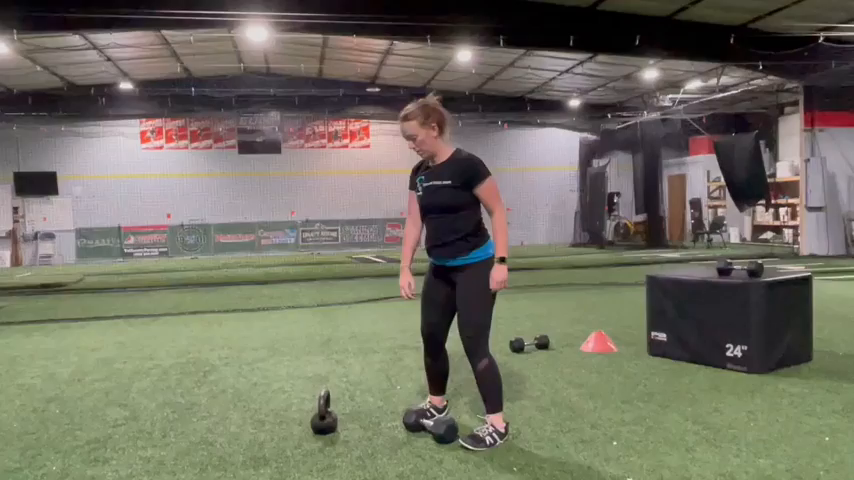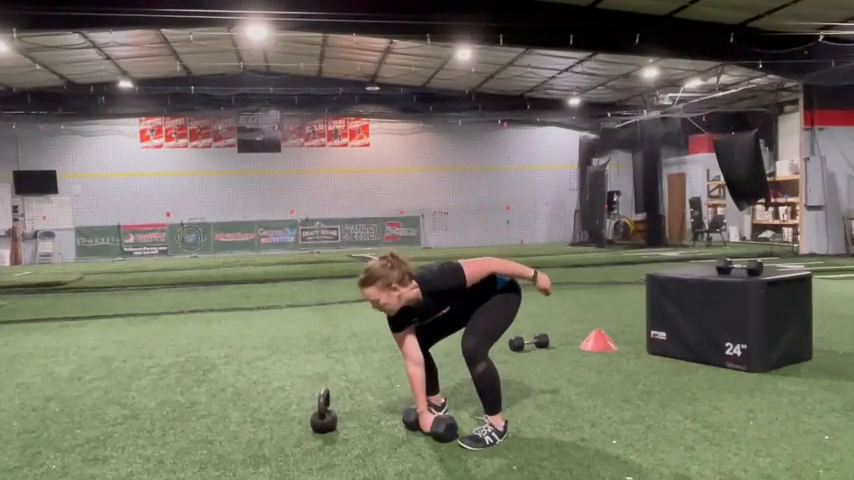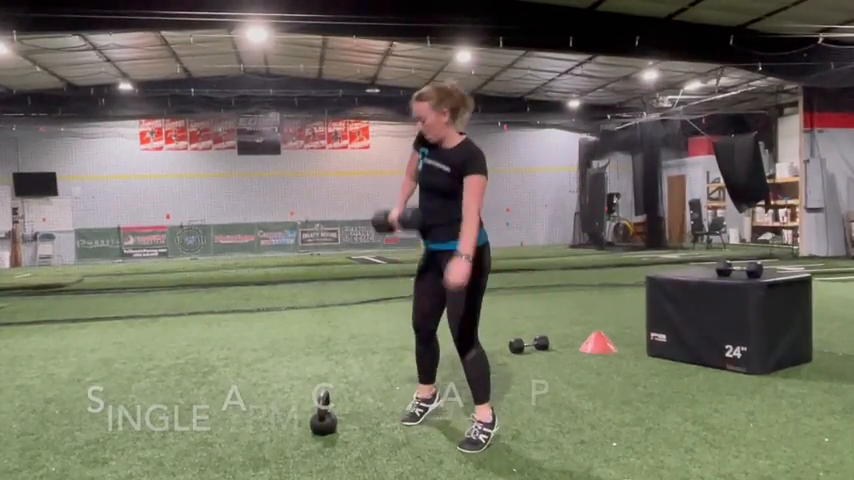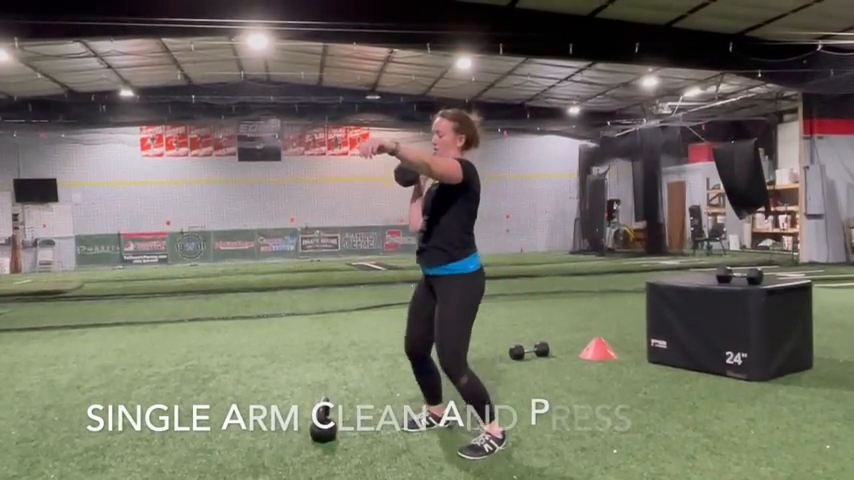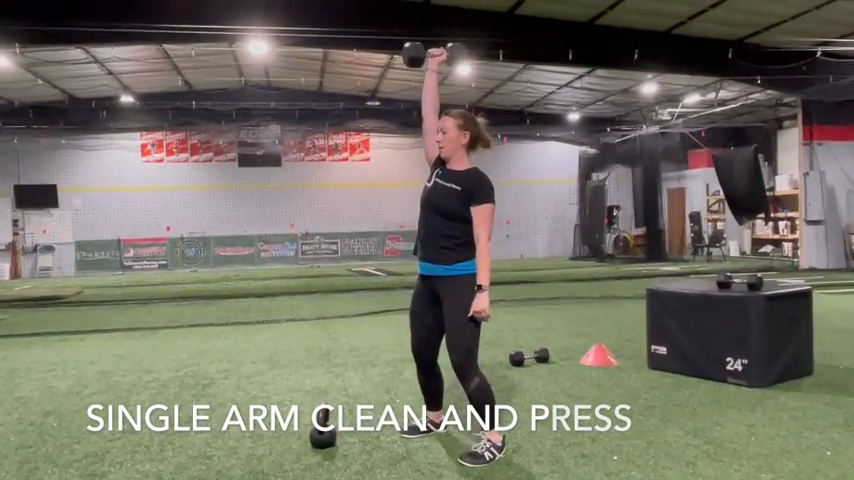
dt=1s
person 1, frame 1
left shoulder: (467, 165)
right shoulder: (419, 173)
left elbow: (498, 213)
right elbow: (414, 223)
left wrist: (501, 261)
right wrist: (405, 269)
left hip: (475, 267)
right hip: (440, 270)
left knee: (474, 343)
right knee: (431, 336)
left ankle: (497, 424)
right ankle: (437, 404)
person 1, frame 2
left shoulder: (438, 281)
right shoulder: (400, 314)
left elbow: (488, 264)
right elbow: (413, 362)
left wrist: (534, 276)
right wrist: (422, 411)
left hip: (500, 294)
left knee: (473, 347)
right knee: (416, 343)
left ankle: (497, 424)
right ankle: (435, 402)
person 1, frame 3
left shoulder: (470, 155)
right shoulder: (424, 142)
left elbow: (471, 212)
right elbow: (411, 176)
left wrist: (464, 258)
right wrist: (398, 207)
left hip: (465, 255)
right hip: (433, 254)
left knee: (464, 333)
right knee: (423, 326)
left ankle: (486, 417)
right ankle: (426, 395)
person 1, frame 4
left shoulder: (462, 171)
right shoulder: (440, 182)
left elbow: (427, 162)
right elbow: (418, 223)
left wrist: (390, 147)
right wrist: (417, 187)
left hip: (461, 278)
right hip: (432, 277)
left knee: (451, 358)
right knee: (415, 349)
left ankle: (493, 431)
right ankle: (436, 412)
person 1, frame 5
left shoulder: (477, 182)
right shoulder: (437, 168)
left elbow: (482, 241)
right elbow: (427, 113)
left wrist: (483, 290)
right wrist: (432, 69)
left hip: (460, 282)
right hip: (427, 279)
left knee: (463, 362)
right knee: (422, 354)
left ankle: (494, 438)
right ankle: (434, 419)
